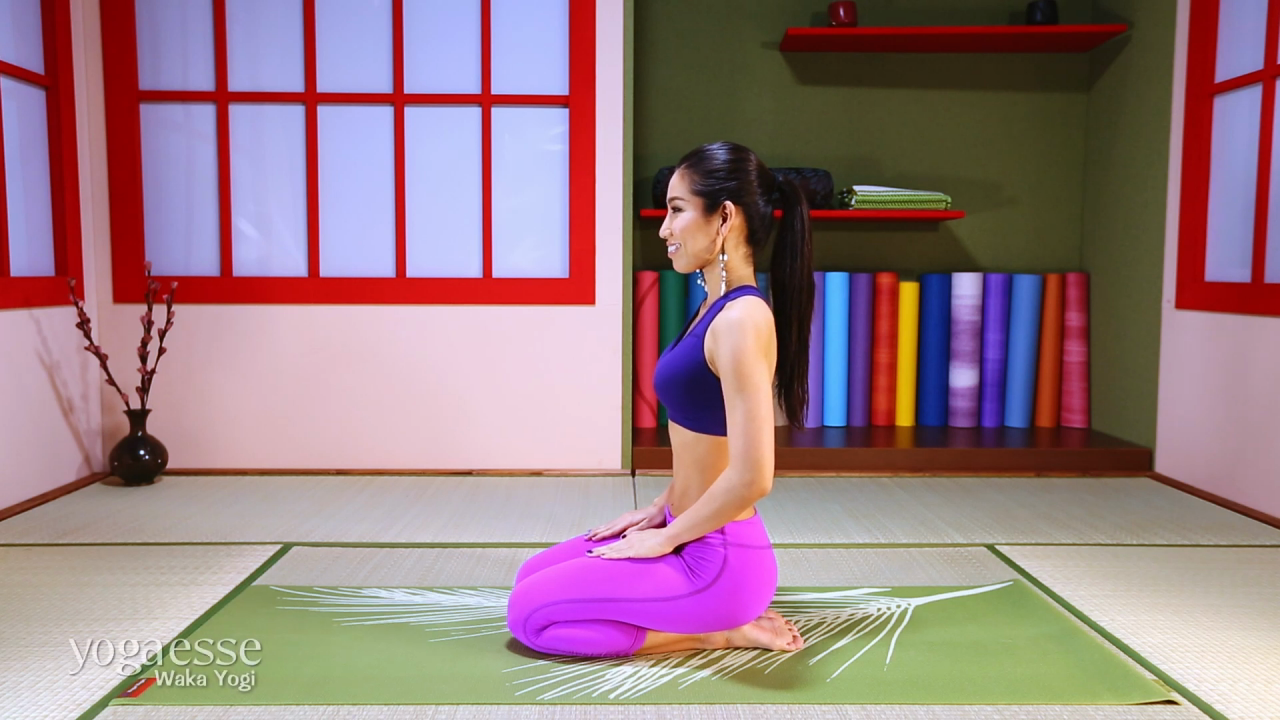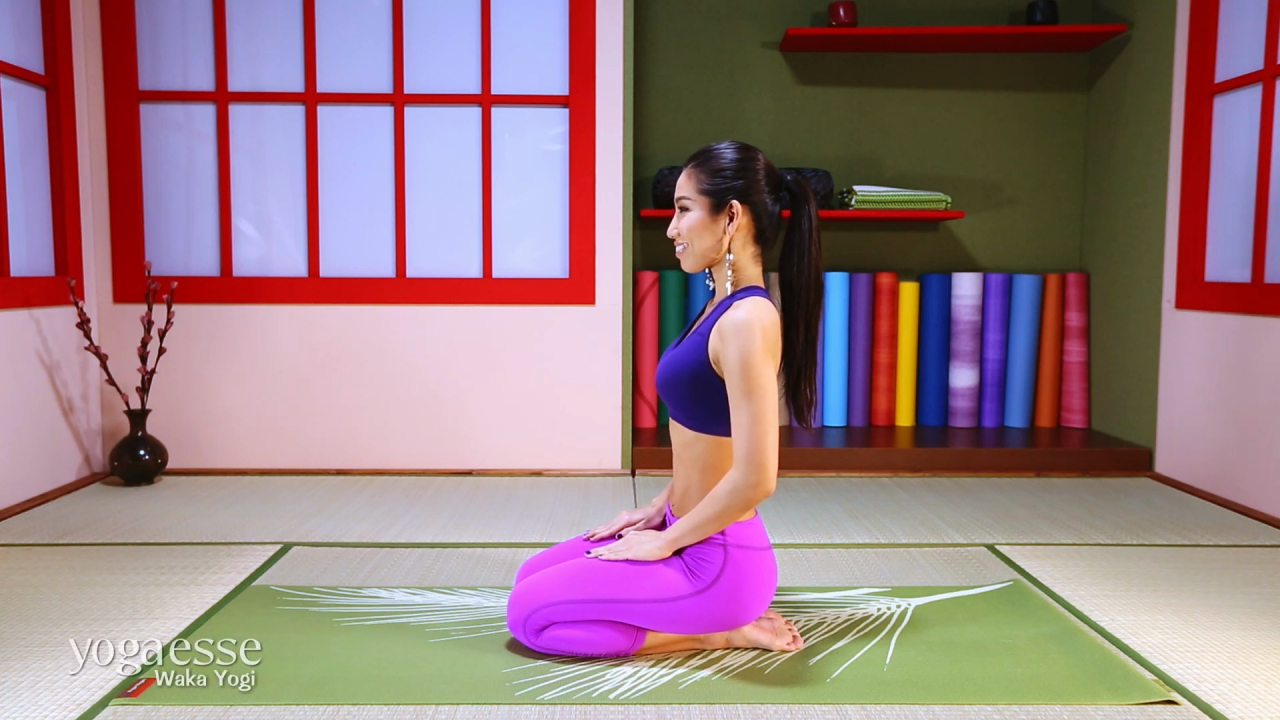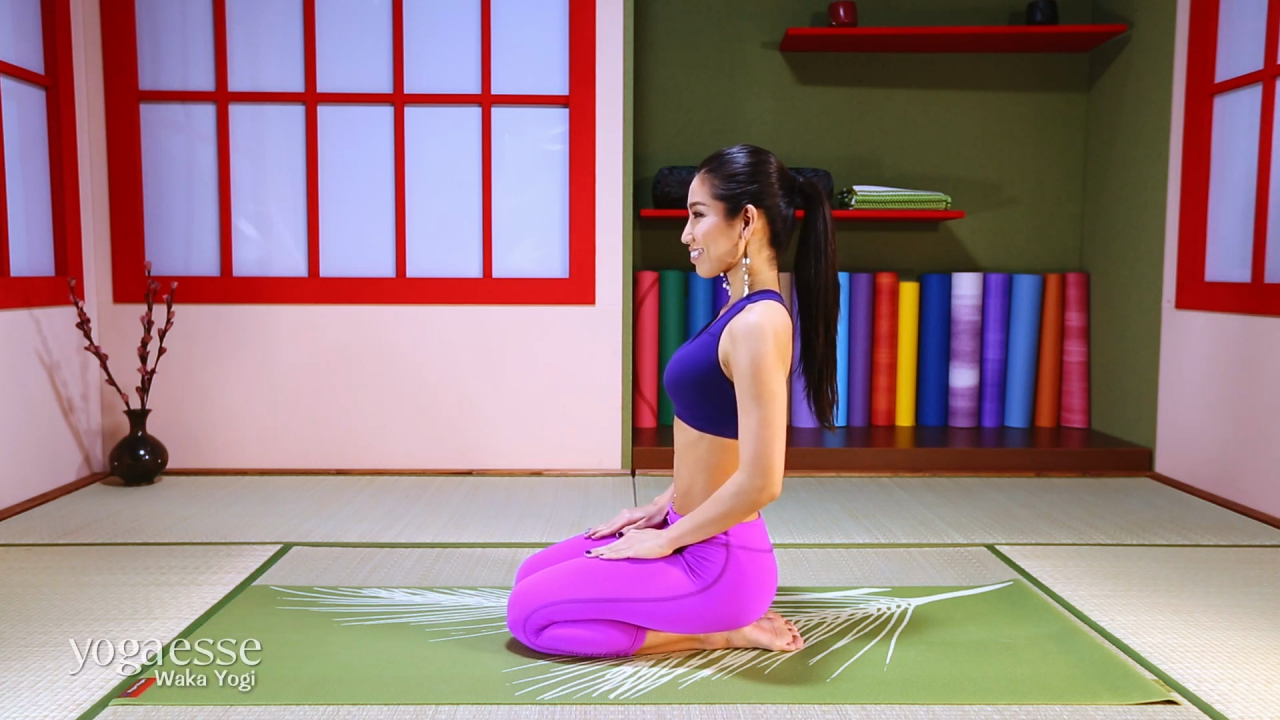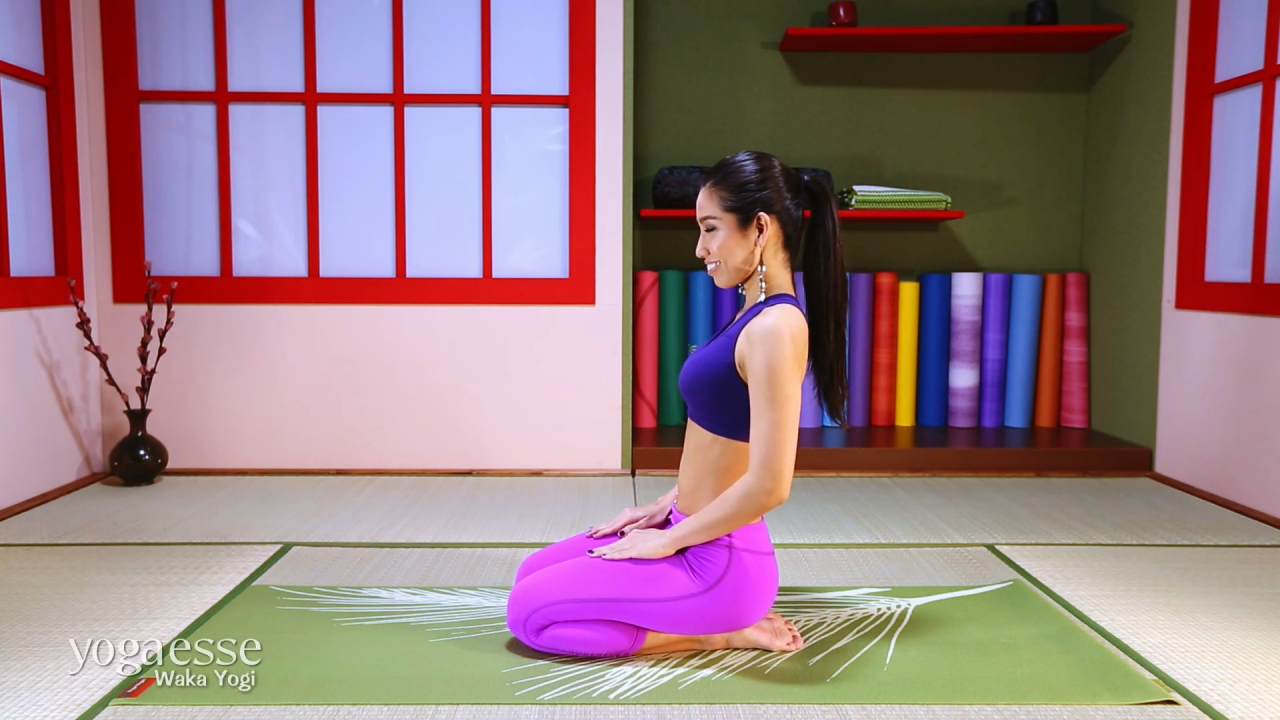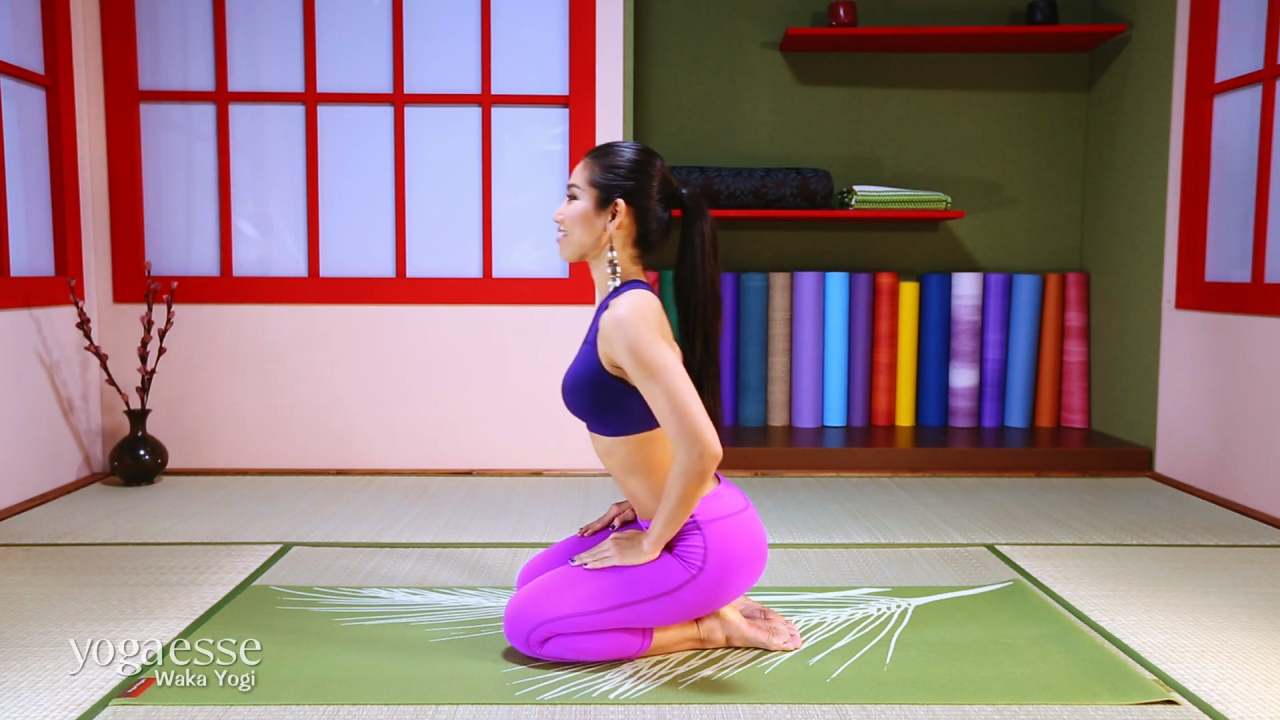
dt=1s
person 1, frame 1
left shoulder: (741, 320)
right shoulder: (719, 309)
left elbow: (752, 476)
left wrist: (665, 537)
right wrist: (659, 510)
left hip: (718, 561)
right hip: (697, 541)
left knee: (530, 613)
right knee: (532, 578)
left ankle: (719, 631)
right ankle: (718, 616)
person 1, frame 2
left shoulder: (747, 320)
right shoulder: (726, 307)
left elbow: (755, 478)
left wrist: (665, 541)
right wrist: (659, 509)
left hip: (717, 561)
right hip: (697, 540)
left knee: (530, 613)
right knee: (533, 579)
left ankle: (721, 632)
right ankle: (720, 617)
person 1, frame 3
left shoulder: (758, 324)
right shoulder: (742, 310)
left elbow: (760, 481)
left wrist: (666, 540)
right wrist: (661, 508)
left hip: (718, 562)
right hip: (700, 541)
left knee: (530, 614)
right knee: (532, 577)
left ankle: (719, 633)
right ankle: (719, 618)
person 1, frame 4
left shoulder: (775, 328)
right shoulder: (758, 315)
left elbow: (769, 485)
left wrist: (668, 540)
right wrist: (665, 505)
left hip: (719, 564)
right hip: (700, 539)
left knee: (530, 612)
right knee: (533, 576)
left ankle: (719, 631)
right ankle: (720, 618)
person 1, frame 5
left shoulder: (626, 316)
right shoulder: (625, 303)
left elbow: (702, 449)
left wrist: (650, 542)
right wrist: (643, 501)
left hip: (706, 545)
right hip: (691, 527)
left knee: (527, 625)
right knee: (535, 583)
left ankle: (713, 627)
right ankle: (711, 605)
